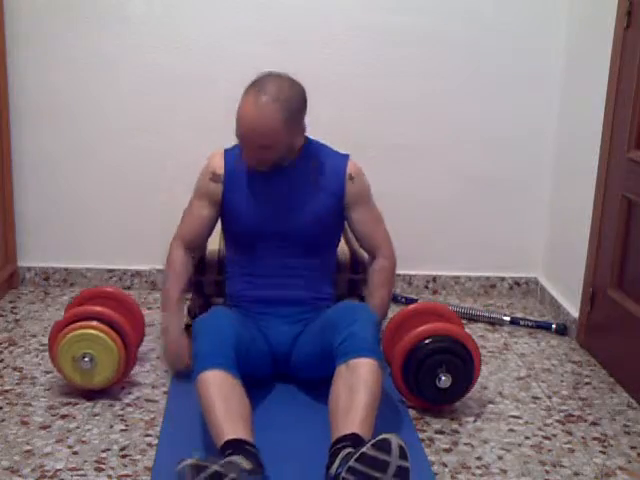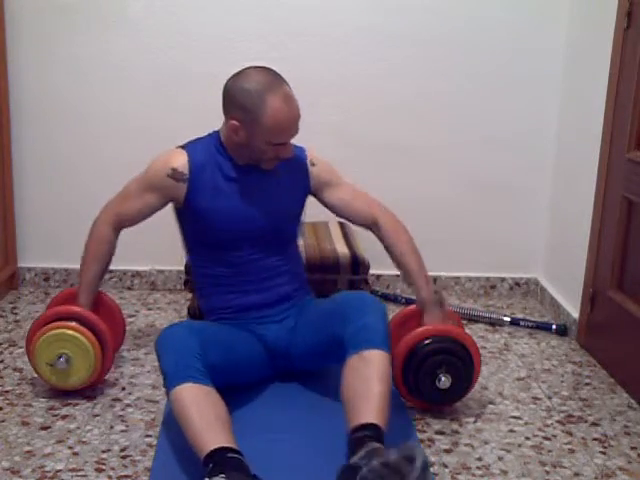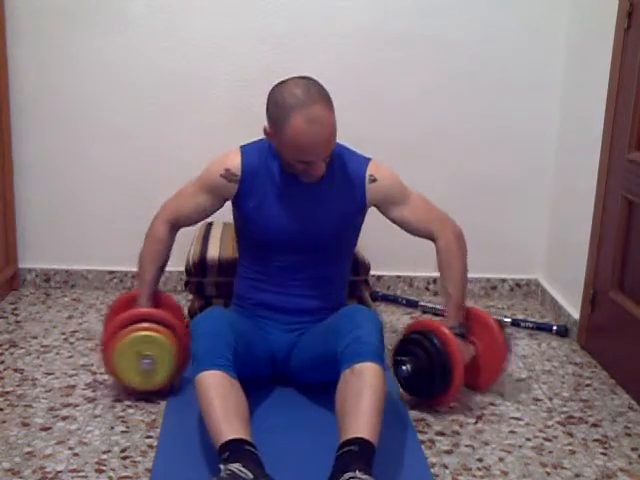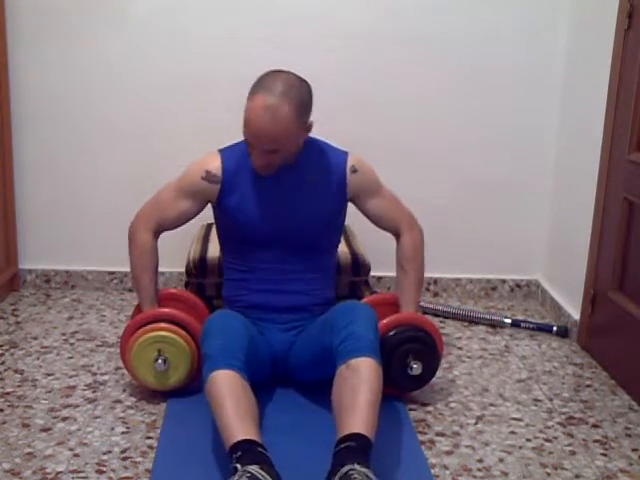
dt=1s
person 1, frame 1
left shoulder: (343, 173)
right shoulder: (221, 169)
left elbow: (382, 256)
right elbow: (184, 247)
left wrist: (367, 331)
right wrist: (172, 322)
left hip: (315, 329)
right hip: (247, 328)
left knee: (355, 318)
right knee: (213, 325)
person 1, frame 2
left shoulder: (305, 166)
right shoulder: (183, 168)
left elbow: (378, 219)
right elbow: (109, 222)
left wrist: (428, 301)
right wrist: (83, 308)
left hip: (301, 321)
right hip: (233, 334)
left knee: (365, 309)
right knee: (176, 342)
person 1, frame 3
left shoulder: (365, 176)
right shoulder: (238, 169)
left elbow: (447, 233)
right elbow: (165, 223)
left wrist: (453, 323)
right wrist: (143, 307)
left hip: (321, 336)
right hip: (253, 329)
left knee: (362, 322)
right knee: (210, 325)
person 1, frame 4
left shoulder: (344, 170)
right shoulder: (218, 170)
left elbow: (408, 231)
right elbow: (144, 227)
right wrist: (151, 316)
left hip: (314, 334)
right hip: (247, 331)
left knee: (358, 318)
right knee: (221, 328)
